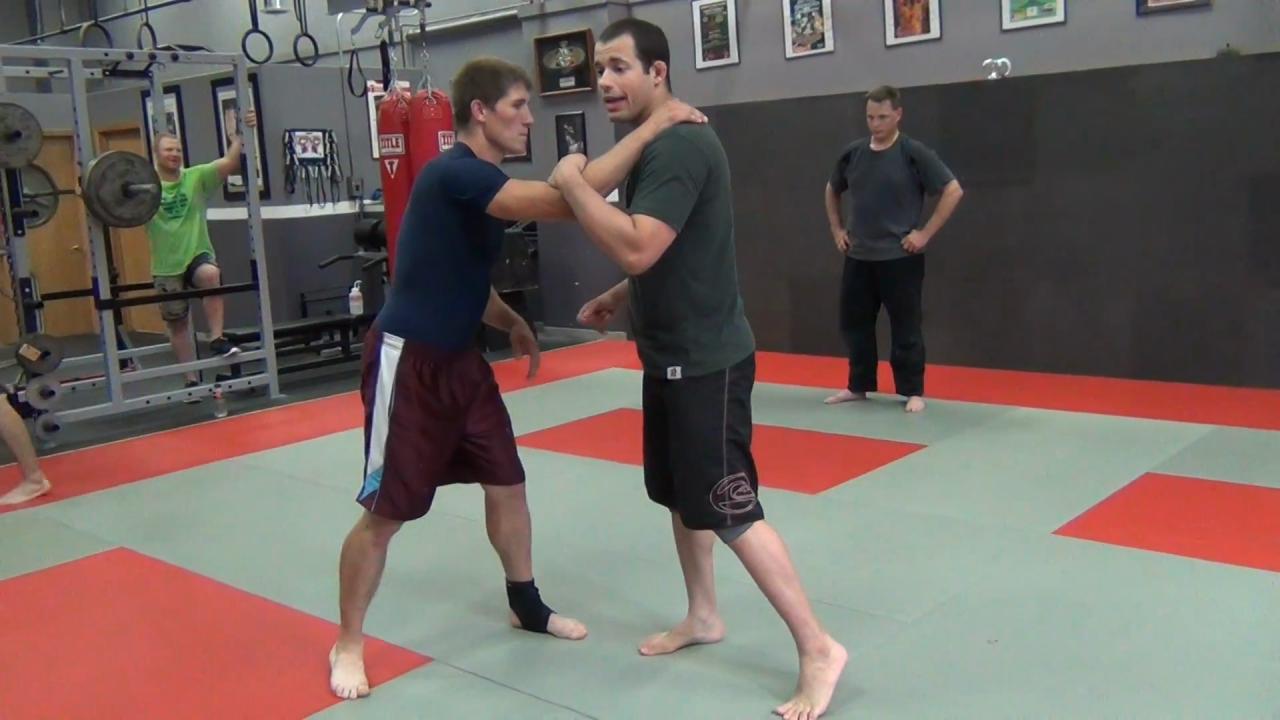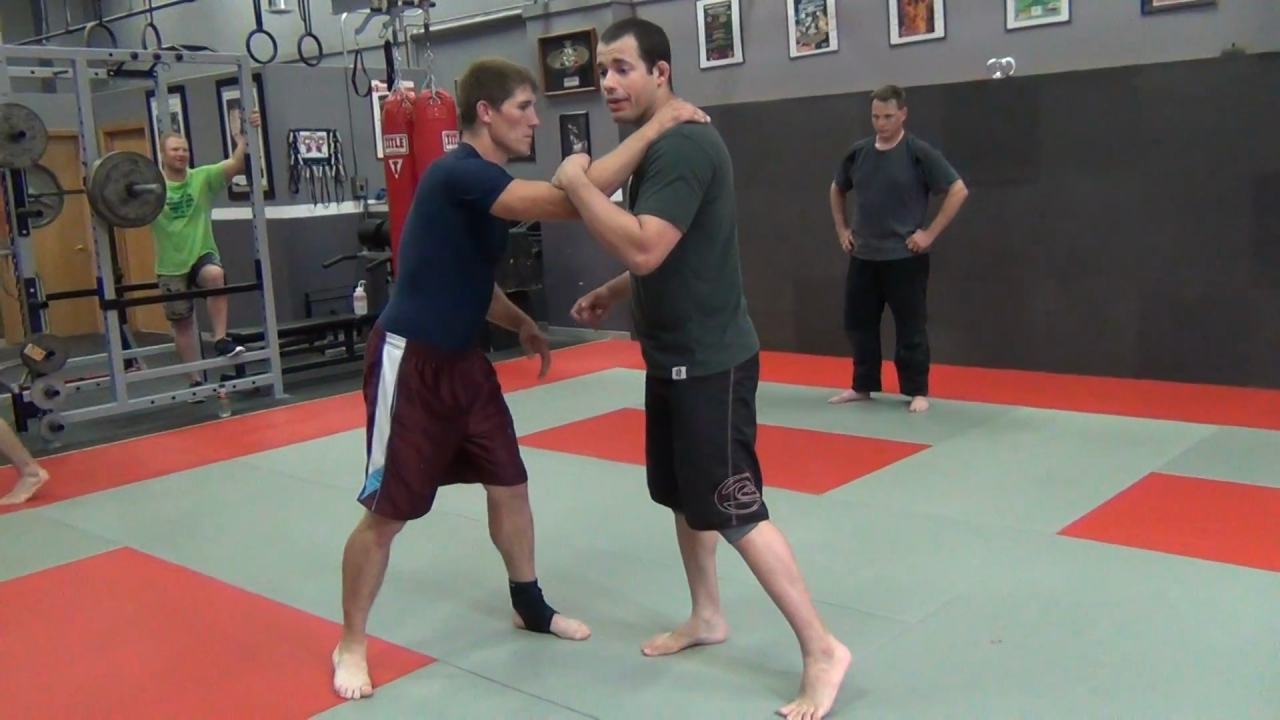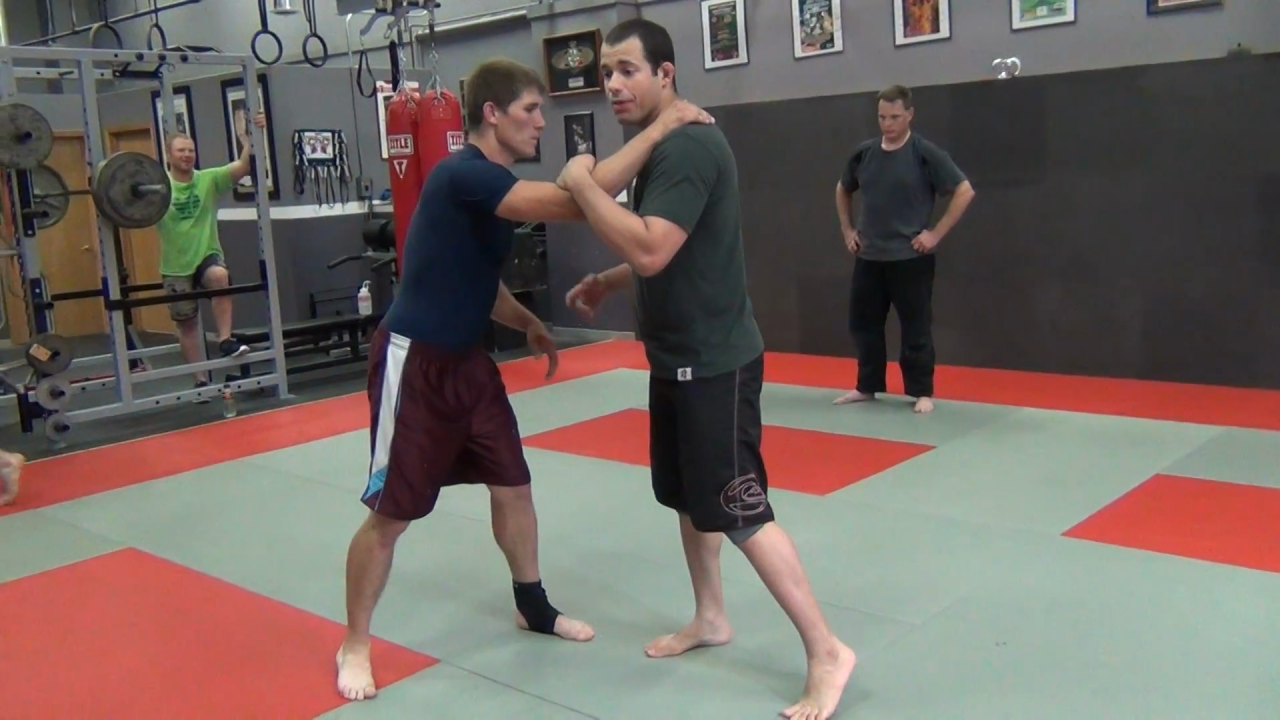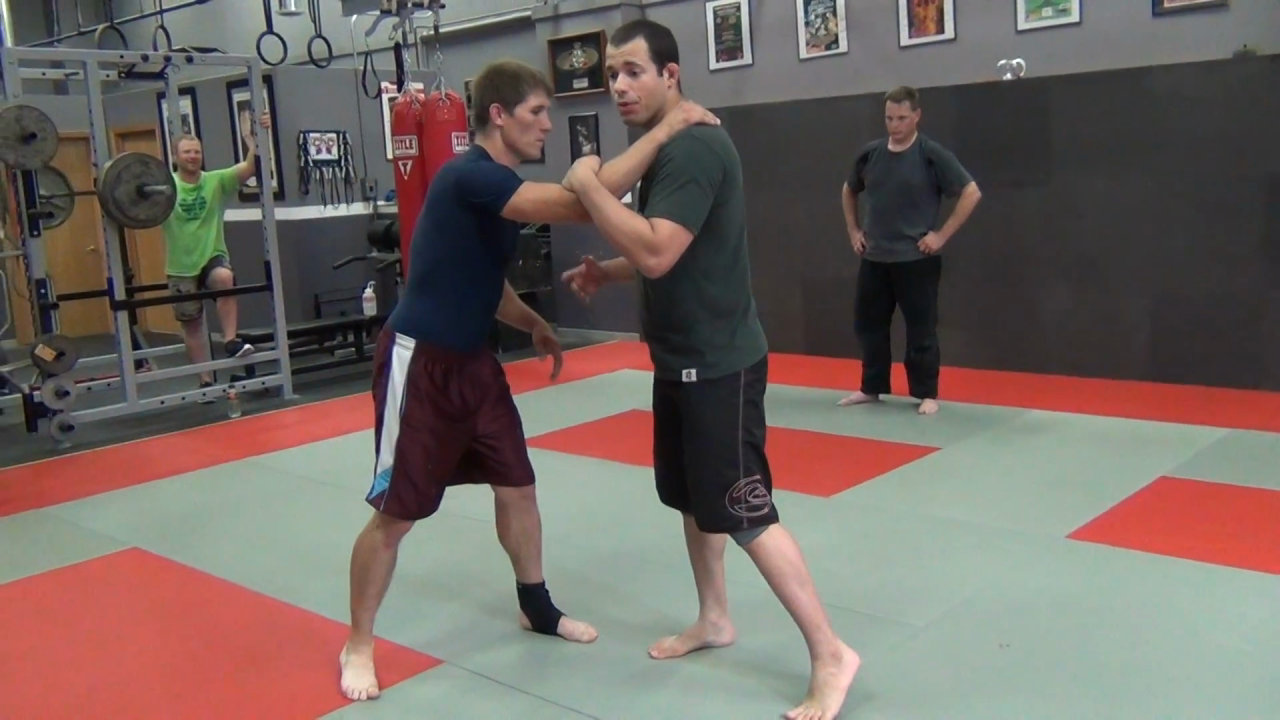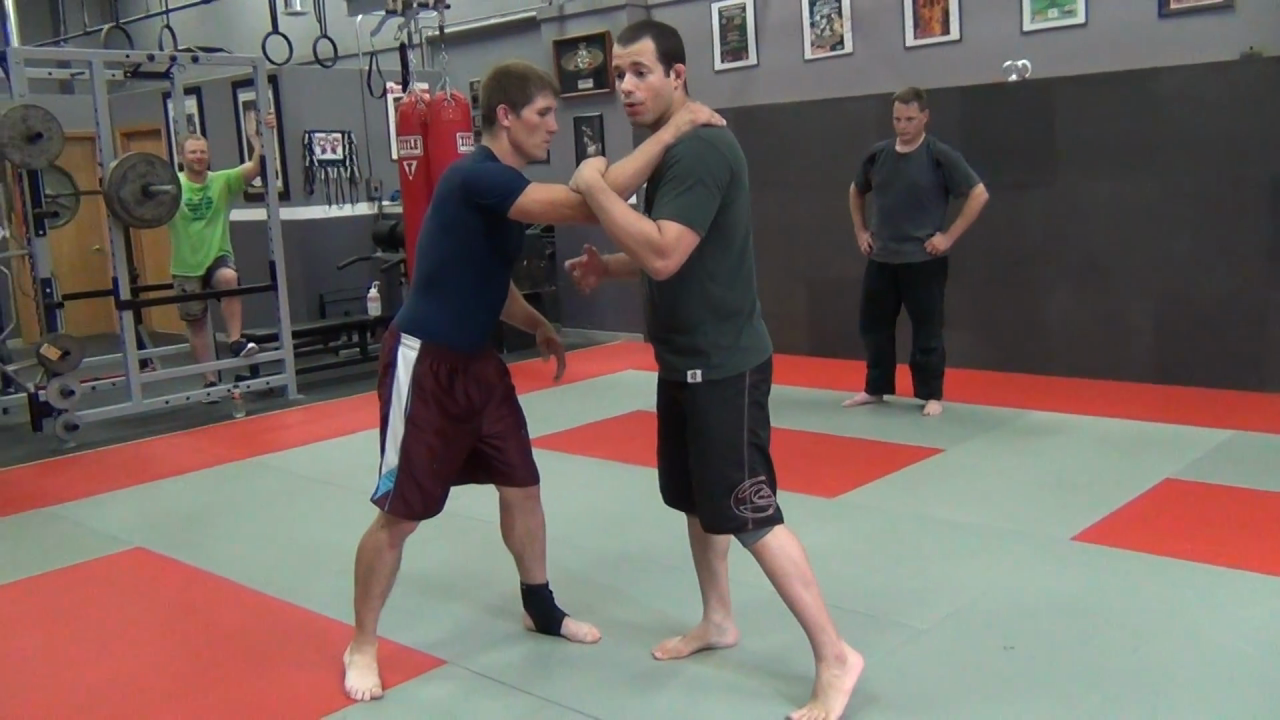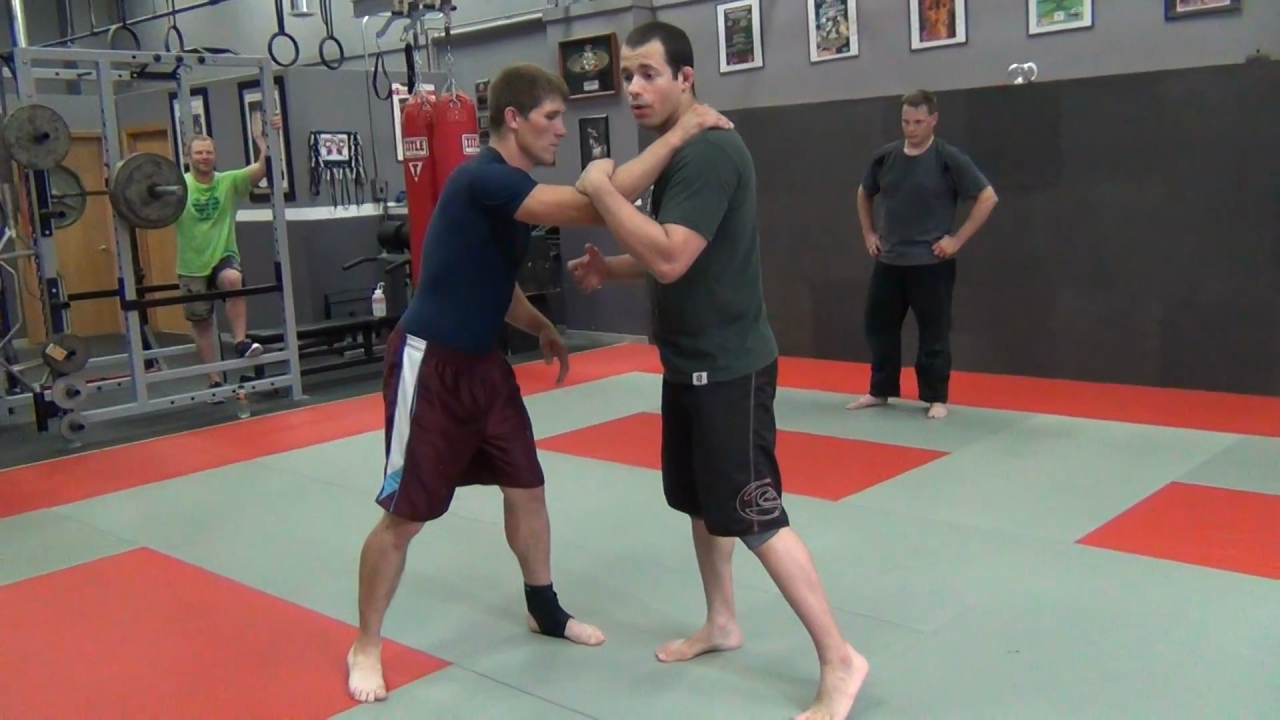
dt=0.1s
person 1, frame 1
left shoulder: (679, 146)
right shoulder: (662, 143)
left elbow: (637, 249)
left wrist: (573, 182)
right wrist: (616, 297)
left hip: (706, 359)
right hip: (673, 353)
left knee: (729, 510)
right knee: (680, 493)
left ankle: (818, 649)
right ankle: (703, 616)
person 1, frame 2
left shoulder: (683, 147)
right shoulder: (664, 144)
left elbow: (643, 249)
left wrist: (577, 181)
right wrist: (612, 292)
left hip: (710, 360)
right hip: (676, 354)
left knee: (733, 509)
right knee: (683, 494)
left ankle: (822, 650)
right ankle: (707, 616)
person 1, frame 3
left shoulder: (688, 147)
right shoulder: (664, 145)
left elbow: (651, 251)
left wrist: (581, 182)
right wrist: (607, 282)
left hip: (714, 361)
right hip: (678, 356)
left knee: (739, 512)
right knee: (687, 495)
left ankle: (827, 653)
right ankle: (710, 618)
person 1, frame 4
left shoulder: (694, 148)
right shoulder: (669, 147)
left elbow: (657, 253)
left wrist: (587, 183)
right wrist: (605, 273)
left hip: (718, 362)
right hip: (683, 357)
left knee: (744, 512)
right knee: (691, 496)
left ankle: (831, 655)
right ankle: (714, 619)
person 1, frame 5
left shoulder: (701, 149)
right shoulder: (674, 148)
left elbow: (665, 254)
left wrist: (594, 185)
right wrist: (607, 268)
left hip: (723, 364)
right hip: (685, 358)
left knee: (749, 515)
right knee: (695, 498)
left ankle: (835, 657)
right ankle: (717, 621)
person 1, frame 6
left shoulder: (709, 152)
right shoulder: (681, 151)
left elbow: (671, 258)
left wrist: (601, 187)
right wrist: (609, 269)
left hip: (729, 367)
right hip: (692, 361)
left knee: (754, 517)
right knee: (700, 500)
left ankle: (840, 660)
right ankle: (721, 623)
person 2, frame 1
left shoulder: (485, 182)
right shoulder: (453, 175)
right elbow: (567, 201)
left wrist: (509, 321)
right wrist: (651, 127)
left hip: (459, 359)
right hip: (407, 362)
left knee: (507, 484)
right knee: (385, 513)
left ankle: (526, 604)
right ankle: (348, 644)
person 2, frame 2
left shoulder: (489, 183)
right shoulder: (457, 175)
right elbow: (572, 201)
left wrist: (518, 321)
right wrist: (655, 127)
left hip: (463, 358)
right hip: (410, 362)
left knee: (509, 484)
right knee: (386, 513)
left ankle: (529, 604)
right ankle: (351, 645)
person 2, frame 3
left shoulder: (496, 184)
right shoulder: (462, 176)
right elbow: (576, 202)
left wrist: (527, 322)
right wrist: (659, 128)
left hip: (466, 360)
right hip: (414, 362)
left knee: (513, 484)
right knee: (390, 513)
left ankle: (533, 605)
right ankle: (355, 645)
person 2, frame 4
left shoulder: (502, 186)
right shoulder: (469, 178)
right elbow: (583, 204)
left wrist: (533, 323)
right wrist: (665, 129)
left hip: (472, 359)
right hip: (420, 363)
left knee: (517, 485)
right knee: (395, 513)
left ankle: (536, 606)
right ankle: (358, 646)
person 2, frame 5
left shoulder: (507, 186)
right shoulder: (476, 179)
right elbow: (589, 204)
left wrist: (537, 325)
right wrist: (671, 131)
left hip: (477, 361)
right hip: (425, 363)
left knee: (522, 485)
right knee: (399, 513)
left ankle: (540, 607)
right ankle: (362, 646)
person 2, frame 6
left shoulder: (514, 188)
right shoulder: (483, 180)
right elbow: (596, 206)
left wrist: (540, 327)
right wrist: (679, 134)
left hip: (483, 361)
right hip: (431, 364)
left knee: (526, 487)
right knee: (404, 514)
left ankle: (544, 609)
right ankle: (366, 647)
person 3, frame 1
left shoulder: (914, 153)
right shoulder: (852, 153)
left elbow: (953, 191)
right elbow: (832, 190)
left wrist: (925, 233)
right wrist: (837, 229)
left hip: (901, 257)
right hip: (858, 256)
left knee: (906, 326)
right knee: (854, 322)
left ankle: (913, 392)
right ankle: (858, 386)
person 3, frame 2
left shoulder: (919, 153)
right shoulder: (857, 153)
left elbow: (958, 191)
right elbow: (837, 190)
left wrist: (930, 232)
right wrist: (842, 229)
left hip: (905, 257)
right hip: (863, 256)
left knee: (910, 325)
right knee: (858, 322)
left ankle: (917, 391)
right ankle: (862, 385)
person 3, frame 3
left shoulder: (925, 153)
right shoulder: (863, 153)
left elbow: (964, 191)
right elbow: (843, 190)
left wrist: (936, 233)
right wrist: (847, 229)
left hip: (911, 257)
right hip: (869, 256)
left knee: (916, 326)
right knee: (863, 323)
left ankle: (922, 392)
right ankle: (867, 386)
person 3, frame 4
left shoulder: (932, 155)
right shoulder: (870, 154)
left elbow: (971, 193)
right elbow: (849, 190)
left wrist: (942, 235)
right wrist: (854, 230)
left hip: (917, 258)
right hip: (874, 258)
left knee: (921, 328)
right knee: (868, 324)
left ankle: (927, 394)
right ankle: (871, 388)
person 3, frame 5
left shoulder: (940, 156)
right shoulder: (878, 154)
left elbow: (979, 194)
right elbow: (856, 191)
left wrist: (949, 236)
right wrist: (860, 231)
left hip: (924, 259)
right hip: (881, 258)
left knee: (927, 329)
right knee: (873, 324)
left ankle: (931, 395)
right ankle: (876, 388)
person 3, frame 6
left shoulder: (949, 159)
right shoulder: (886, 157)
left elbow: (988, 197)
right elbow: (864, 193)
left wrist: (957, 239)
right wrist: (868, 233)
left hip: (931, 262)
right hip: (888, 260)
left knee: (933, 332)
right knee: (879, 326)
left ankle: (936, 398)
right ankle: (880, 390)
person 4, frame 1
left shoulder: (197, 177)
left elbow: (231, 163)
left wrist: (240, 135)
left hip: (198, 254)
right hip: (166, 266)
left knee: (211, 274)
right knee: (177, 324)
left ankle: (217, 339)
right ankle: (192, 380)
person 4, frame 2
left shoulder: (203, 177)
left elbow: (237, 164)
left wrist: (245, 135)
left hip: (202, 255)
right hip: (171, 266)
left knee: (215, 275)
right knee: (182, 324)
left ankle: (221, 339)
right ankle: (196, 380)
person 4, frame 3
left shoulder: (210, 179)
left elbow: (245, 166)
left wrist: (250, 136)
left hip: (207, 255)
right hip: (176, 266)
left knee: (220, 276)
right knee: (187, 324)
left ankle: (226, 340)
right ankle: (201, 381)
person 4, frame 4
left shoulder: (217, 181)
left elbow: (250, 167)
left wrist: (256, 137)
left hip: (212, 256)
right hip: (181, 267)
left knee: (225, 278)
right knee: (191, 324)
left ankle: (231, 340)
right ankle: (206, 381)
person 4, frame 5
left shoulder: (224, 181)
left elbow: (256, 167)
left wrist: (261, 138)
left hip: (217, 256)
right hip: (186, 266)
left knee: (228, 279)
right knee: (196, 324)
left ankle: (236, 340)
right ankle: (210, 380)
person 4, frame 6
left shoulder: (230, 181)
left elbow: (262, 168)
left wrist: (267, 139)
left hip: (223, 256)
right hip: (192, 266)
left knee: (233, 280)
right knee: (202, 324)
left ankle: (241, 341)
right ankle: (215, 381)
